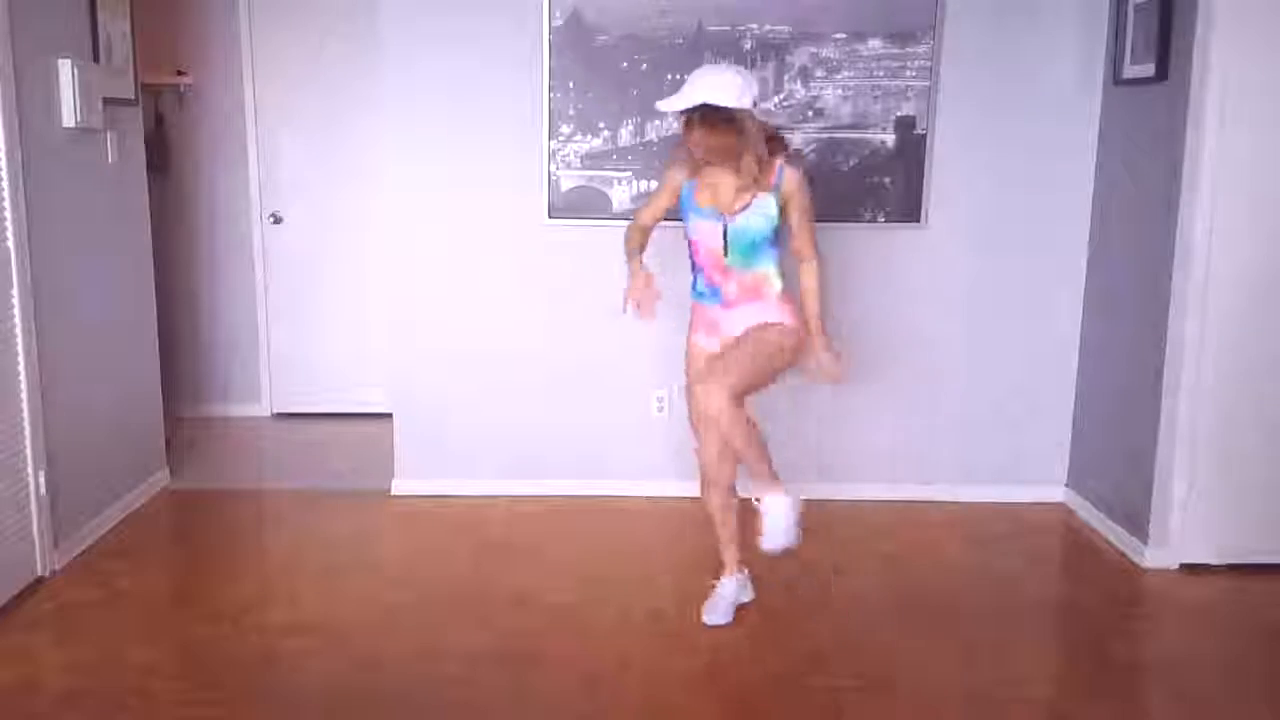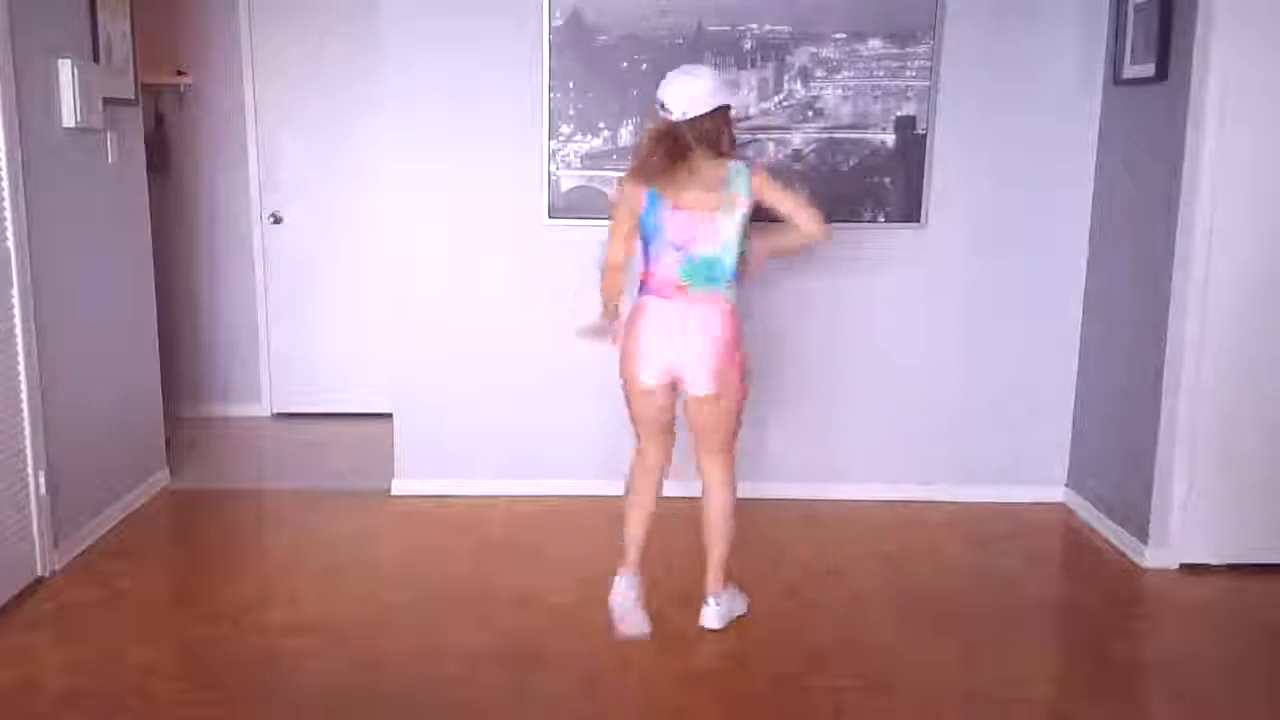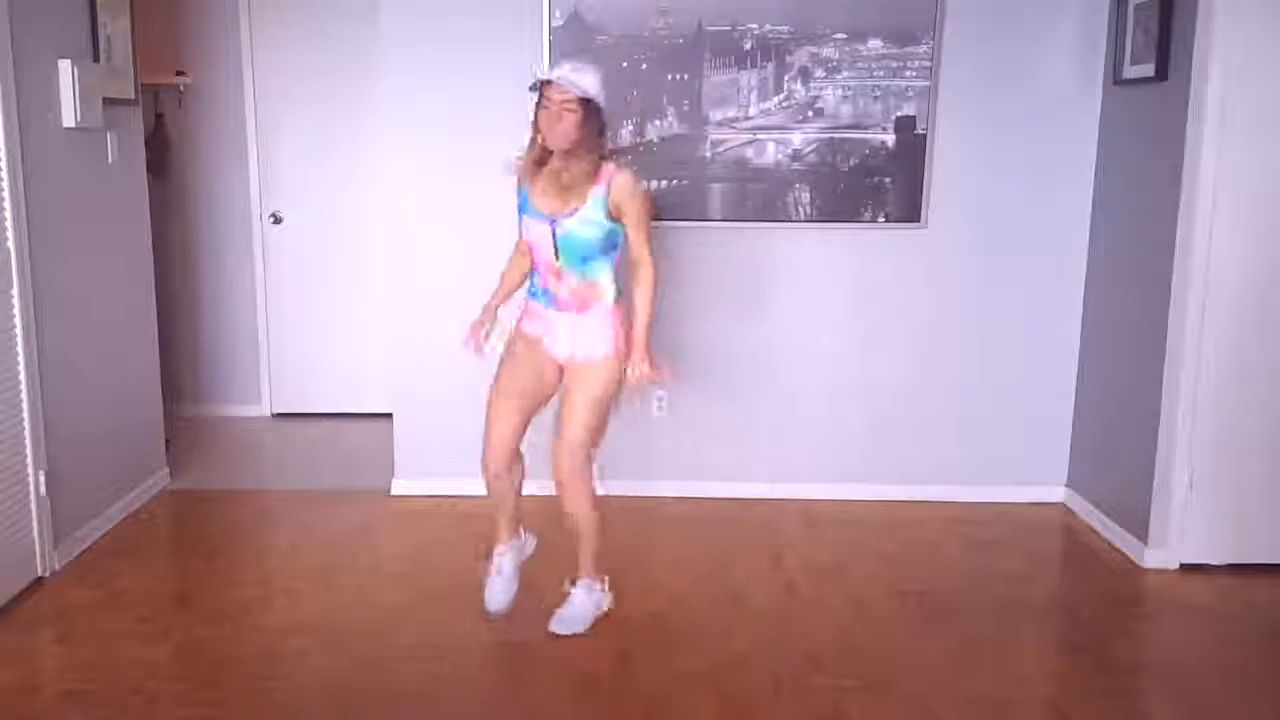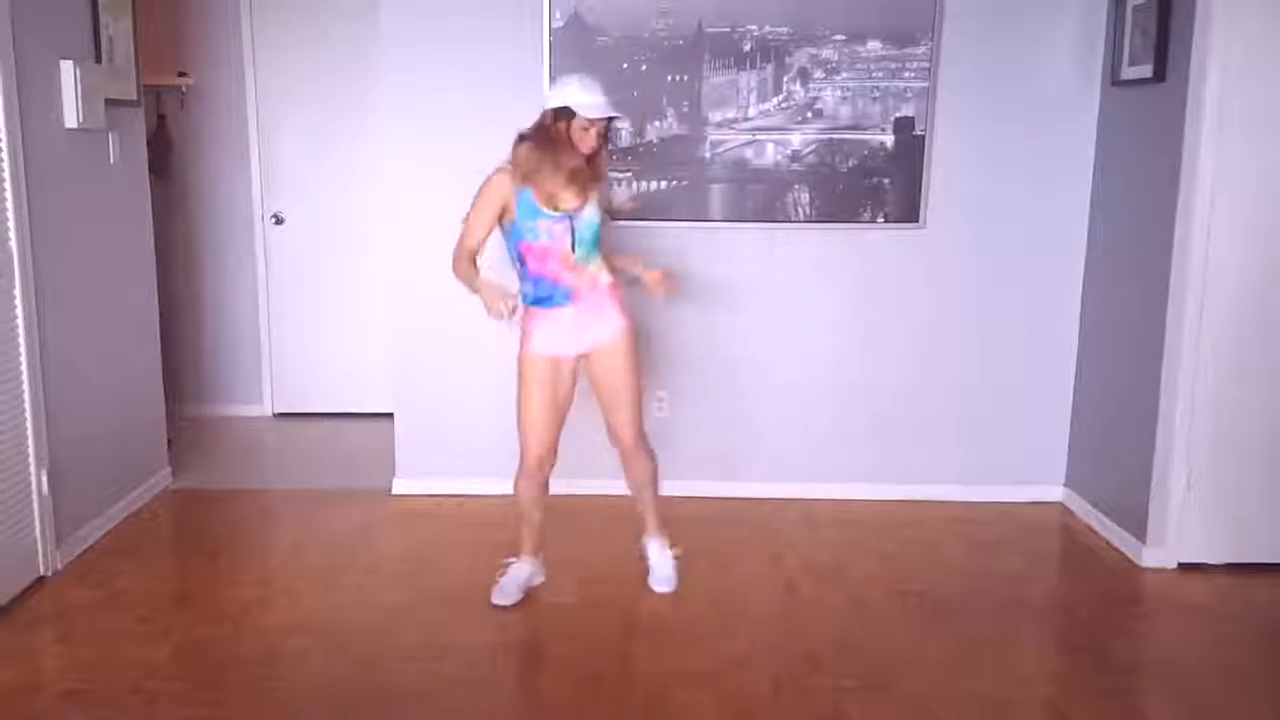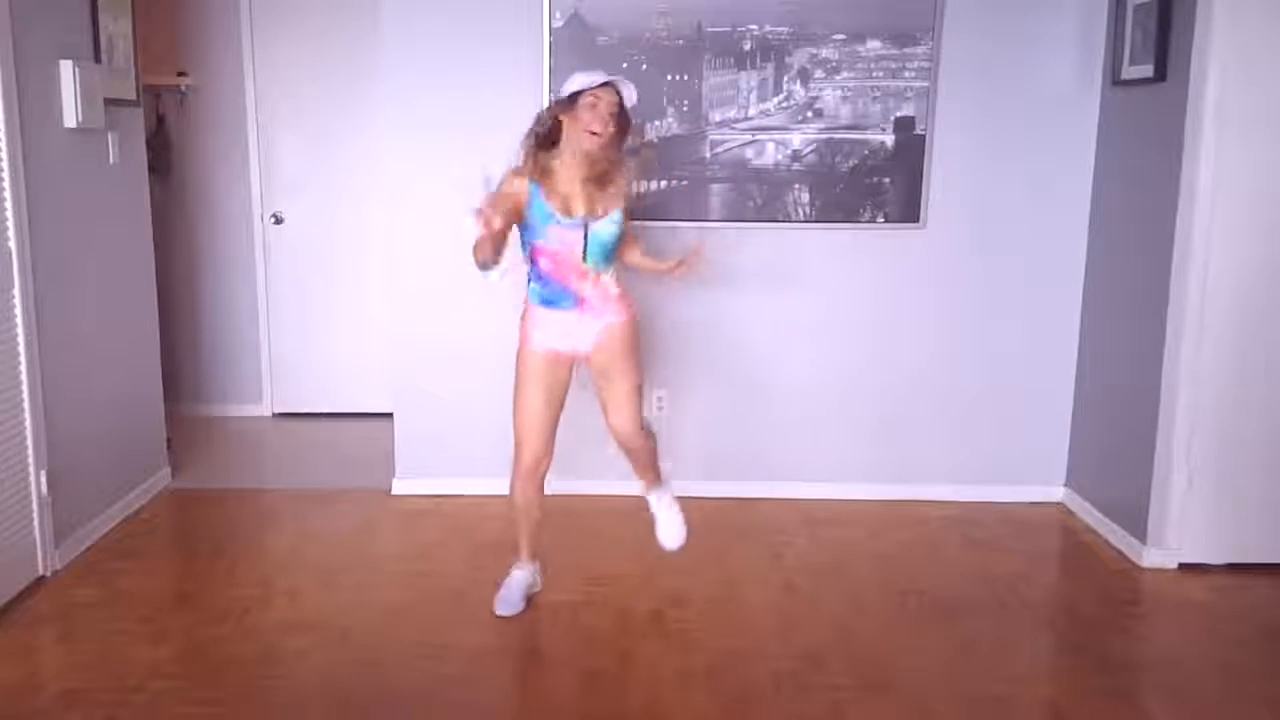
dt=0.7s
person 1, frame 1
left shoulder: (783, 178)
right shoulder: (684, 175)
left elbow: (806, 258)
right elbow: (641, 223)
left wrist: (816, 334)
right wrist: (636, 265)
left hip: (770, 323)
right hip: (709, 329)
left knee: (714, 391)
right knee: (713, 466)
left ankle: (773, 489)
right ankle: (732, 575)
person 1, frame 2
left shoulder: (639, 182)
right shoulder: (743, 176)
left elbow: (616, 264)
right elbow: (813, 226)
left wrist: (608, 319)
right wrist: (764, 247)
left hip: (650, 331)
right hip: (711, 335)
left knee: (650, 456)
right knee: (715, 470)
left ankle: (628, 576)
right ankle: (717, 597)
person 1, frame 3
left shoulder: (618, 184)
right shoulder: (527, 174)
left elbow: (642, 263)
left wrist: (639, 344)
right wrist: (490, 307)
left hip: (598, 335)
right hip: (538, 327)
left knee: (569, 467)
right knee: (497, 445)
left ankle: (590, 585)
right ankle: (509, 542)
person 1, frame 4
left shoulder: (589, 182)
right shoulder: (506, 183)
right elbow: (463, 257)
left wrist: (636, 272)
right wrist: (483, 290)
left hip: (603, 318)
right hip: (544, 331)
left knee: (631, 440)
right knee: (537, 457)
left ankle: (654, 538)
right ankle: (527, 561)
person 1, frame 5
left shoulder: (614, 180)
right shoulder: (522, 182)
right elbow: (485, 260)
left wrist: (660, 266)
right wrist: (491, 234)
left hip: (607, 319)
right hip: (546, 328)
left knee: (626, 427)
right knee: (530, 458)
left ankle: (655, 489)
right ankle: (524, 566)
